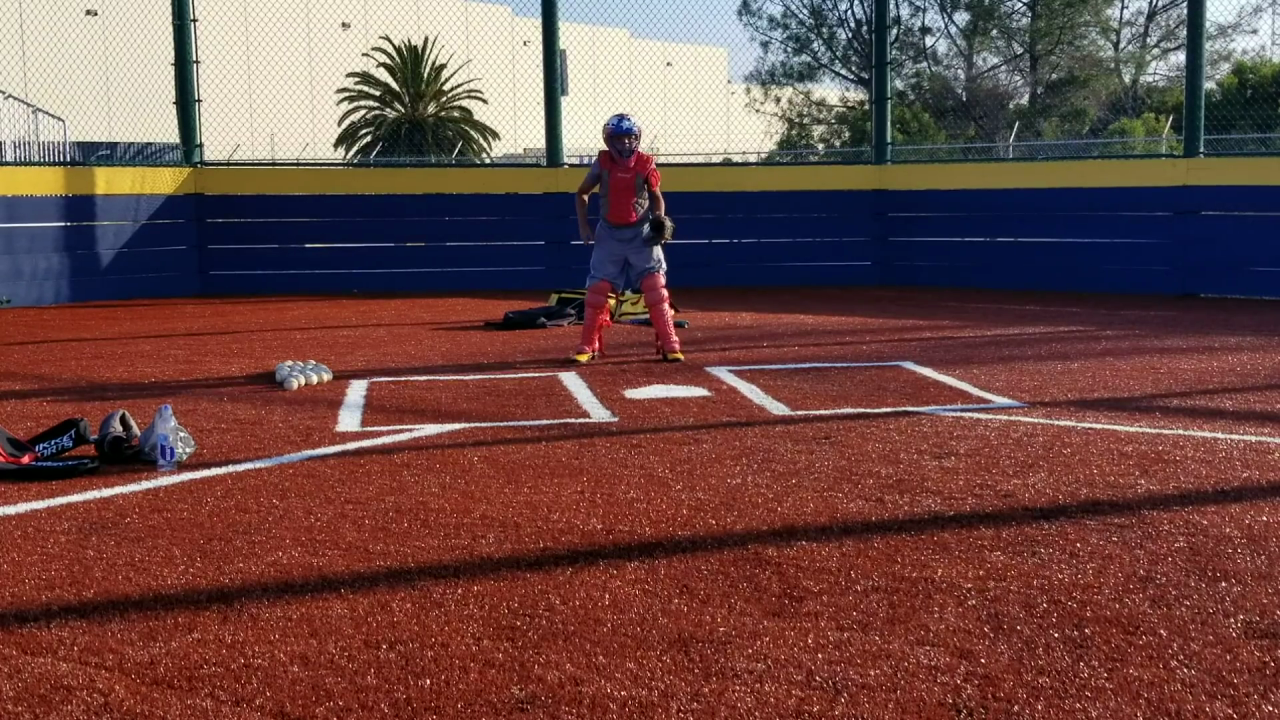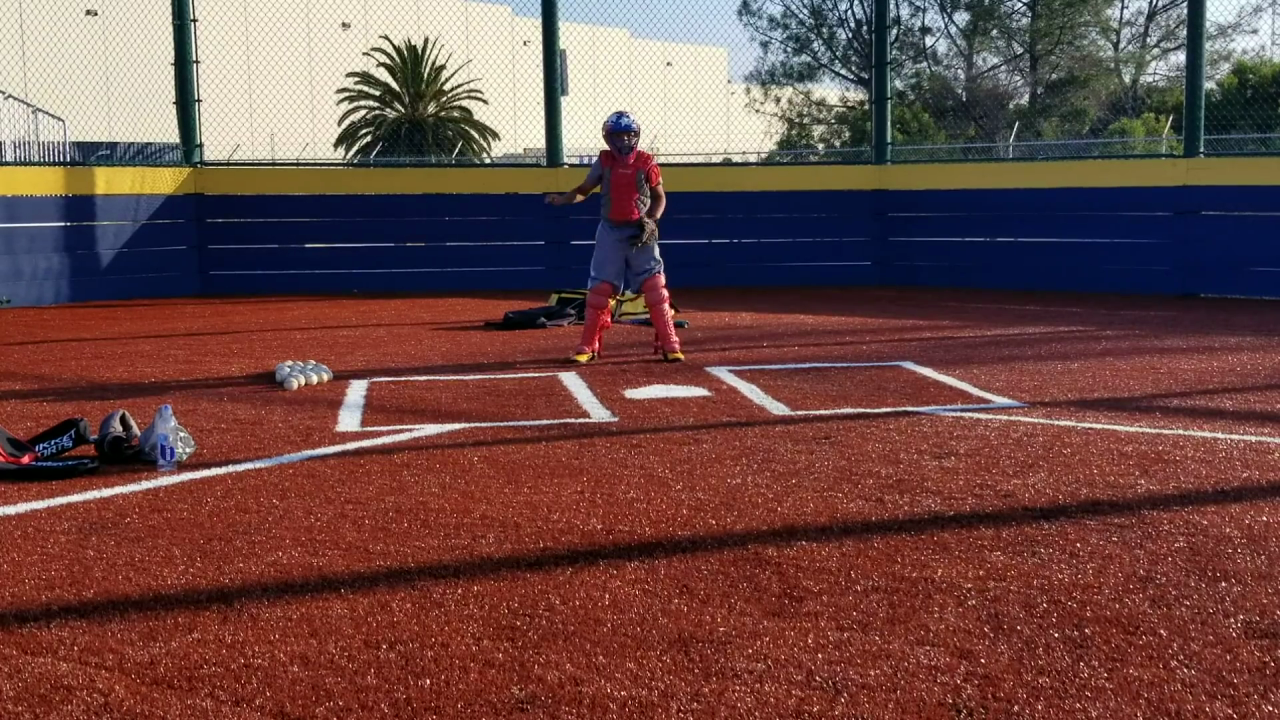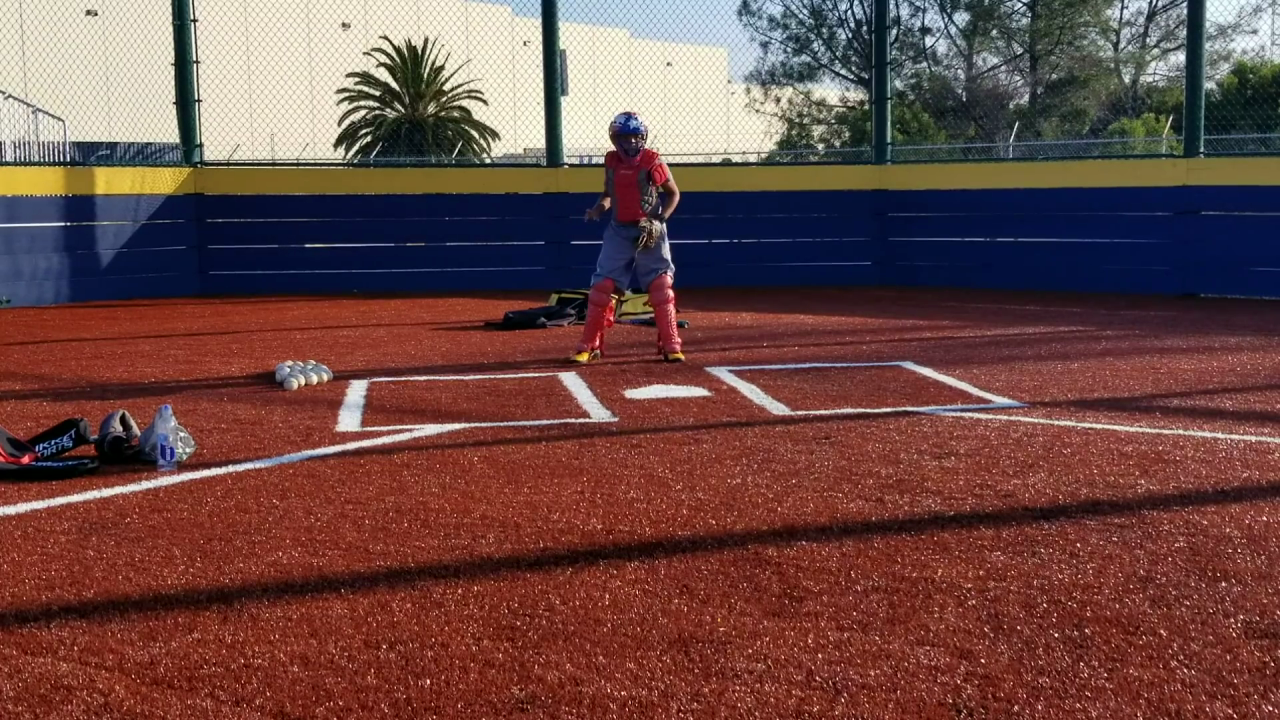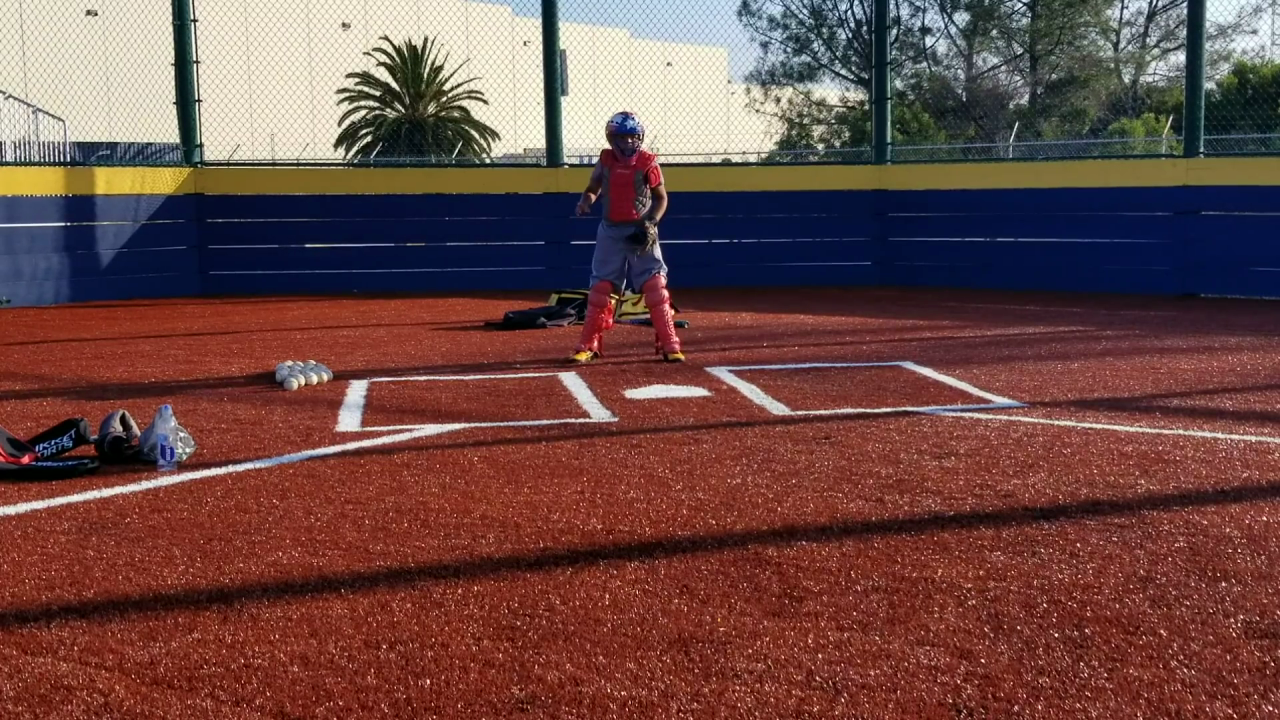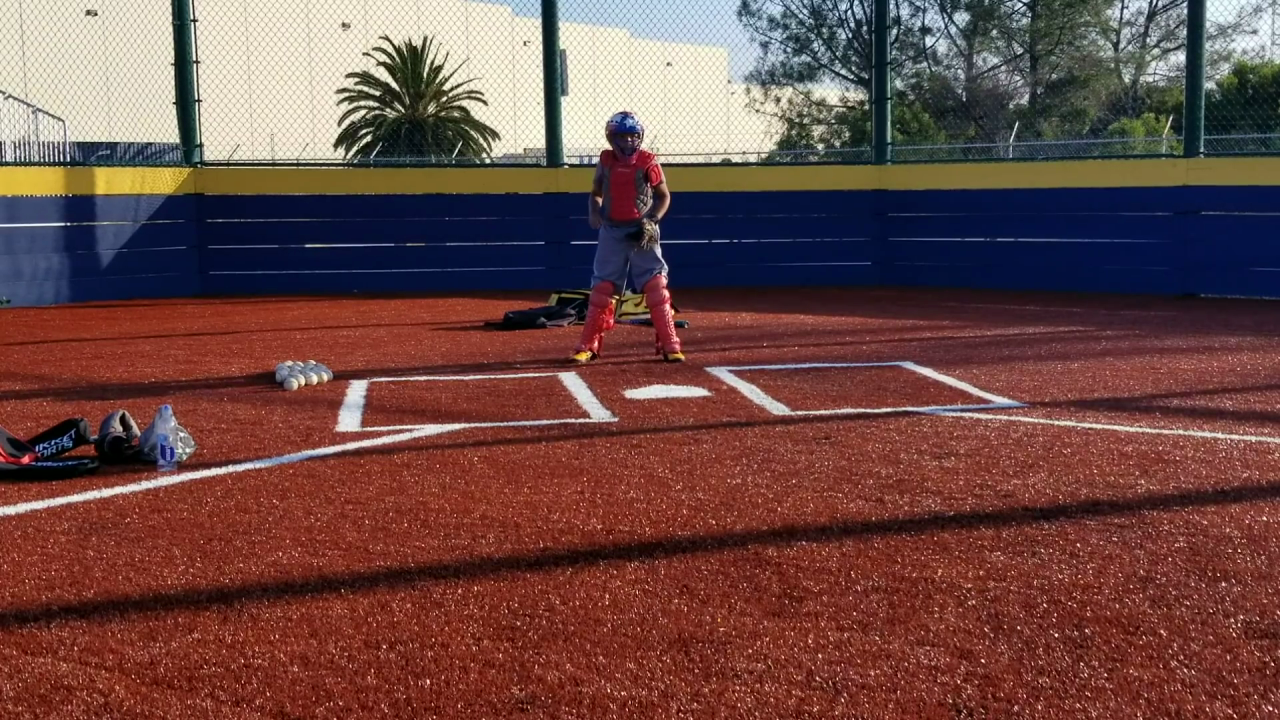
dt=0.3s
person 1, frame 1
left shoulder: (646, 165)
right shoulder: (602, 162)
left elbow: (656, 197)
right elbow: (583, 191)
right wrist: (583, 223)
left hip: (641, 233)
right hip: (609, 233)
left knee: (656, 288)
right knee: (598, 289)
left ankle: (669, 345)
right ankle: (588, 347)
person 1, frame 2
left shoulder: (646, 162)
right shoulder: (603, 162)
left elbow: (660, 197)
right elbow: (583, 190)
left wrist: (652, 220)
right wrist: (563, 198)
left hip: (639, 233)
right hip: (611, 232)
left knee: (656, 287)
right knee: (599, 289)
left ankle: (670, 346)
right ankle: (588, 347)
person 1, frame 3
left shoulder: (653, 161)
right shoulder: (611, 161)
left elbow: (673, 193)
left wrist: (660, 219)
right wrist: (597, 209)
right hip: (618, 231)
left knee: (661, 287)
right knee: (602, 287)
left ankle: (671, 346)
right ankle: (588, 346)
person 1, frame 4
left shoulder: (648, 163)
right shoulder: (605, 160)
left elbow: (661, 198)
right elbow: (593, 189)
left wrist: (652, 223)
right wrist: (585, 202)
left hip: (641, 232)
right hip: (610, 231)
left knee: (656, 287)
right knee: (600, 289)
left ankle: (670, 346)
right ankle: (587, 347)
person 1, frame 5
left shoulder: (648, 162)
right shoulder: (605, 161)
left elbow: (664, 196)
right elbow: (596, 194)
left wrist: (653, 220)
right wrist: (594, 213)
left hip: (643, 232)
right hip: (612, 232)
left knee: (656, 287)
right knee: (602, 289)
left ankle: (670, 346)
right ankle: (587, 347)
